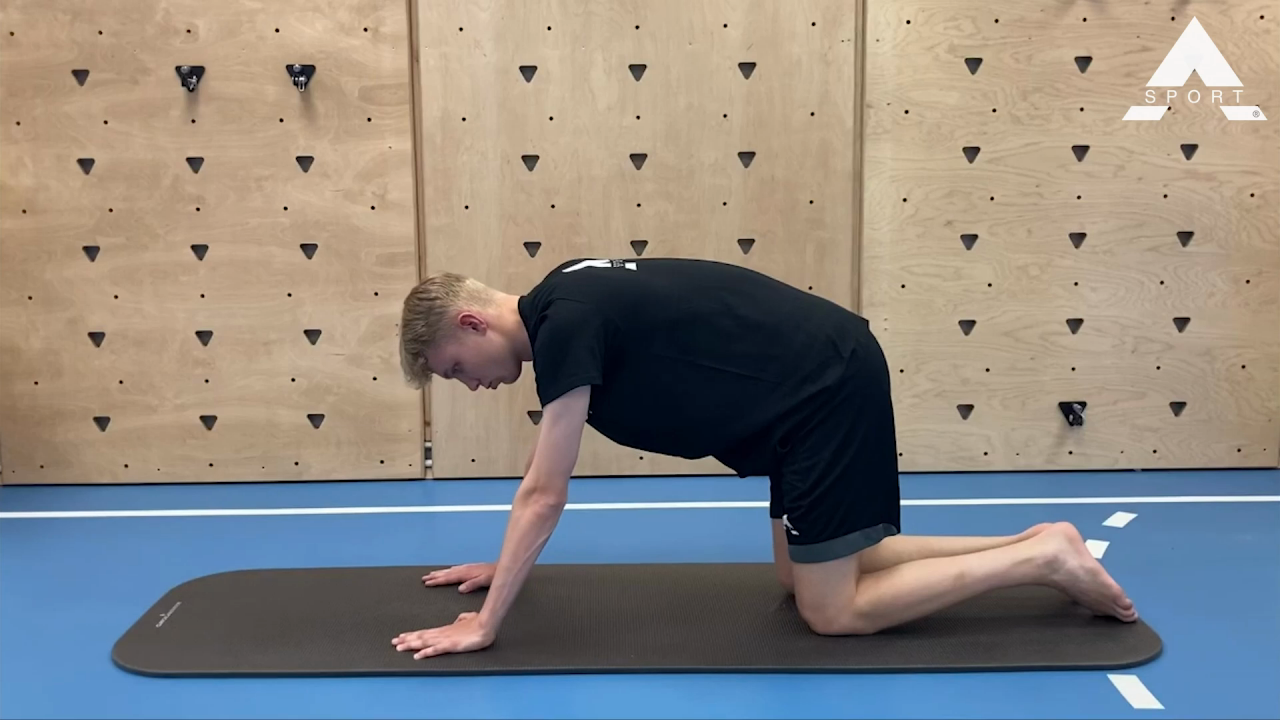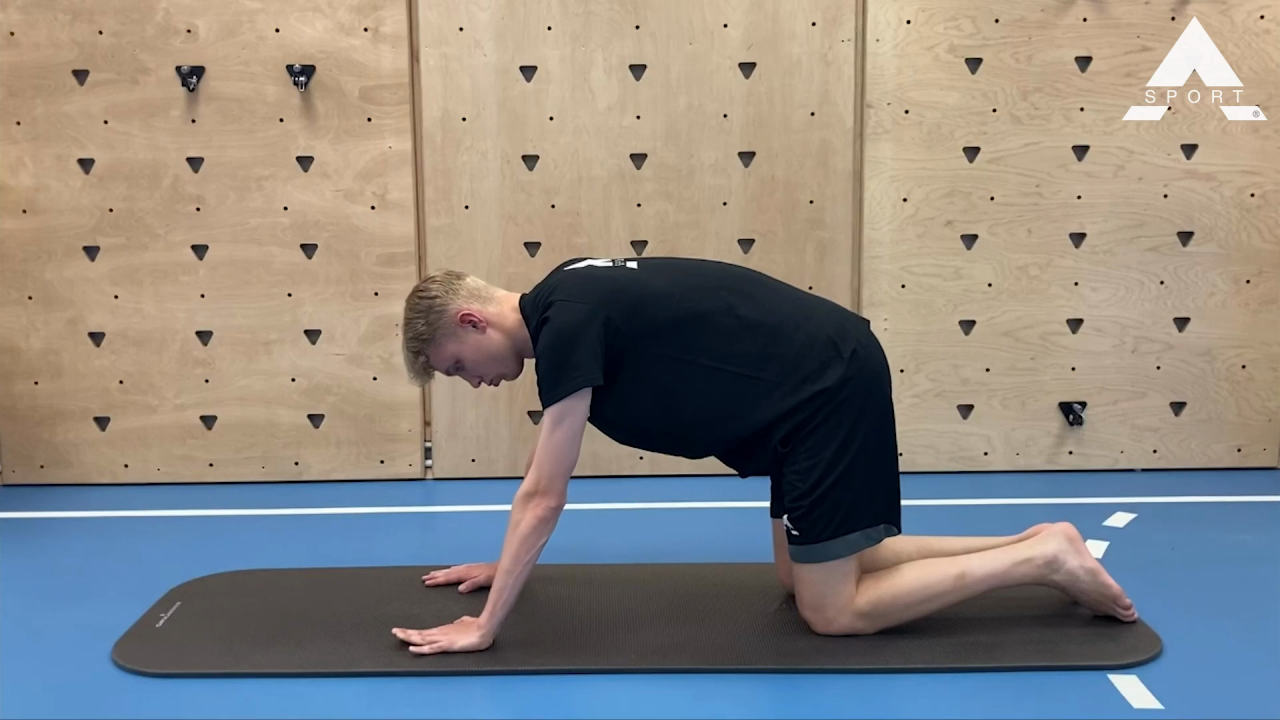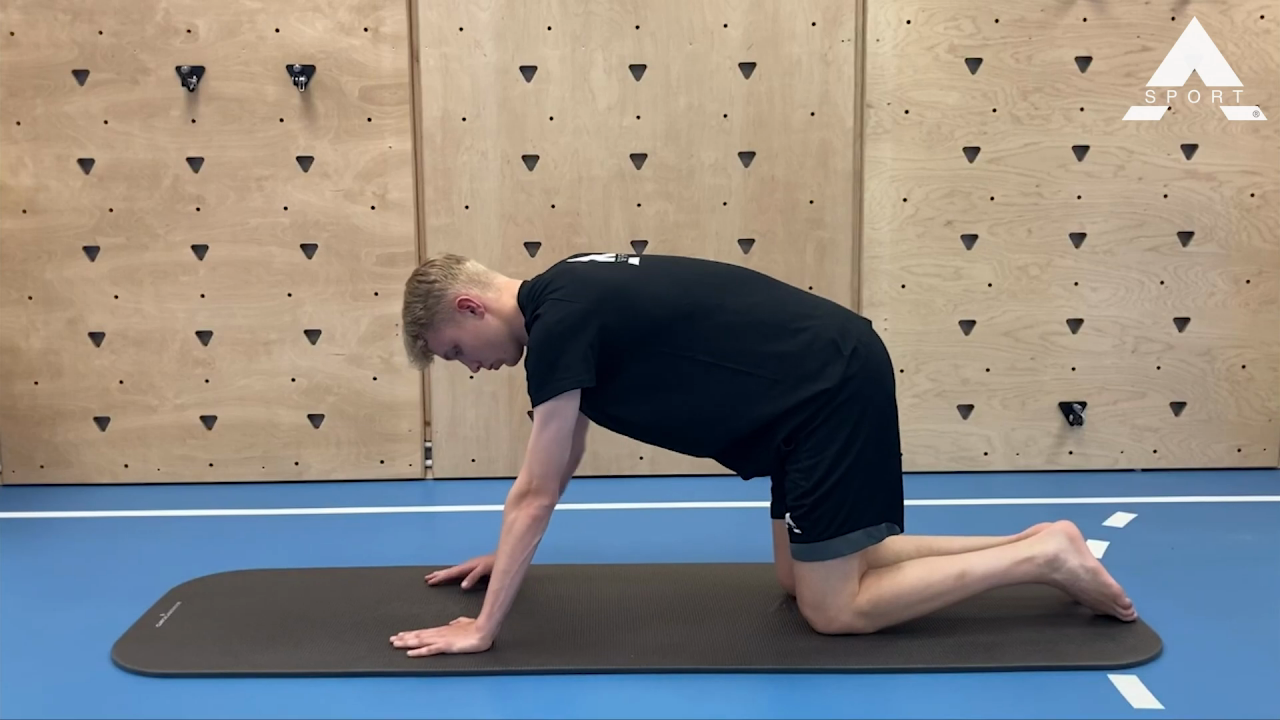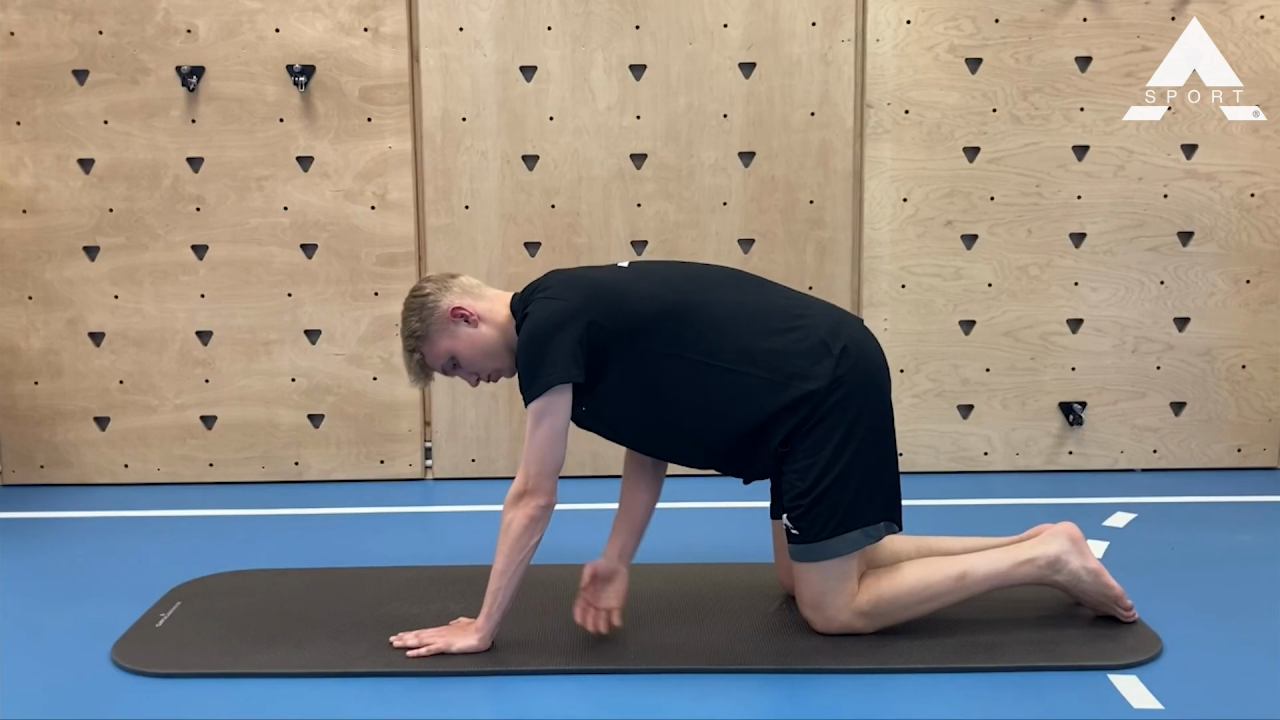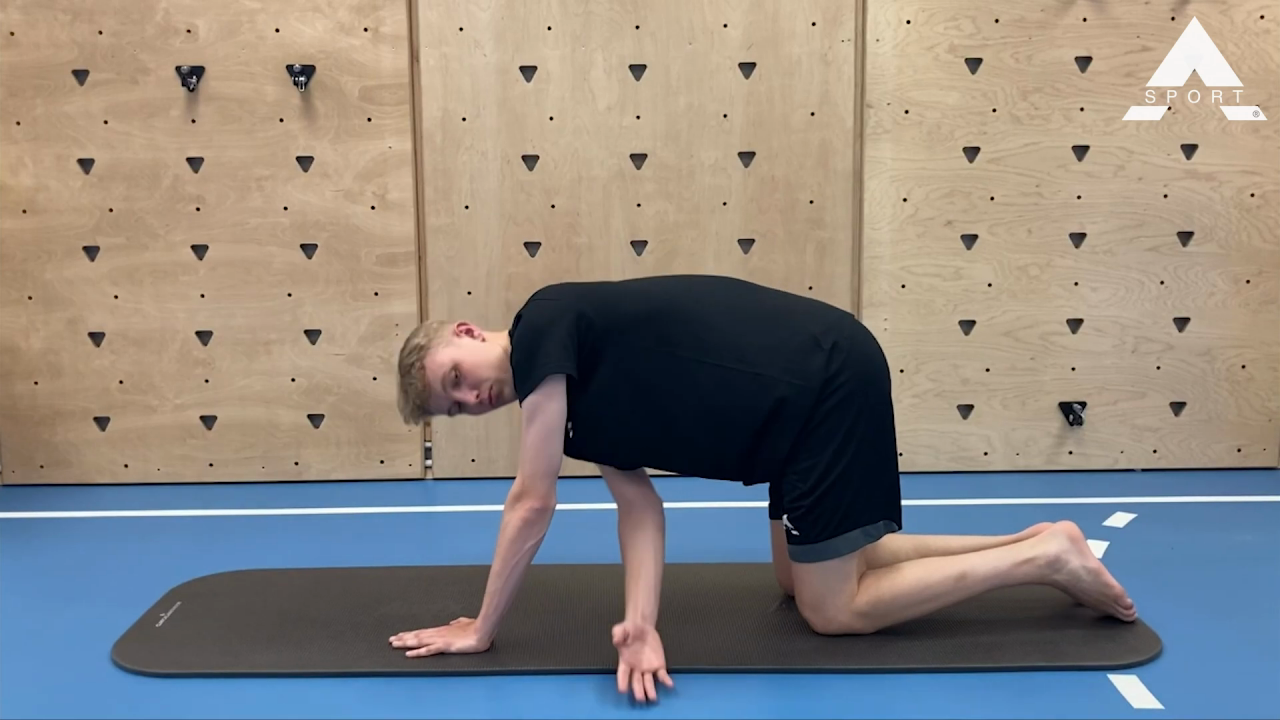
dt=0.3s
person 1, frame 1
left shoulder: (565, 326)
right shoulder: (563, 308)
left elbow: (544, 495)
right elbow: (542, 468)
left wrist: (483, 624)
right wrist: (503, 563)
left hip: (830, 387)
right hip: (825, 375)
left knee: (832, 609)
right knee: (805, 570)
left ankle: (1044, 560)
right ankle: (1032, 543)
person 1, frame 2
left shoulder: (567, 326)
right shoulder: (566, 308)
left elbow: (544, 496)
right elbow: (544, 475)
left wrist: (483, 627)
right wrist: (505, 563)
left hip: (829, 387)
right hip: (824, 376)
left knee: (832, 610)
right knee: (803, 572)
left ankle: (1046, 561)
right ankle: (1033, 543)
person 1, frame 3
left shoulder: (560, 322)
right shoulder: (568, 299)
left elbow: (535, 493)
right elbow: (561, 461)
left wrist: (482, 628)
right wrist: (505, 556)
left hip: (831, 388)
right hip: (827, 375)
left knee: (833, 608)
right knee: (802, 574)
left ankle: (1045, 559)
right ankle: (1034, 542)
person 1, frame 4
left shoulder: (547, 324)
right shoulder: (574, 327)
left elbow: (532, 498)
right elbow: (648, 447)
left wrist: (482, 629)
right wrist: (613, 564)
left hip: (827, 388)
right hip: (824, 378)
left knee: (834, 607)
right knee: (802, 574)
left ankle: (1047, 558)
right ankle: (1033, 544)
person 1, frame 5
left shoulder: (541, 329)
right shoulder: (573, 399)
left elbow: (531, 504)
right elbow: (638, 500)
left wrist: (480, 629)
right wrist: (640, 623)
left hip: (828, 382)
right hip: (822, 378)
left knee: (832, 608)
right knee: (801, 573)
left ankle: (1045, 556)
right ankle: (1029, 542)
